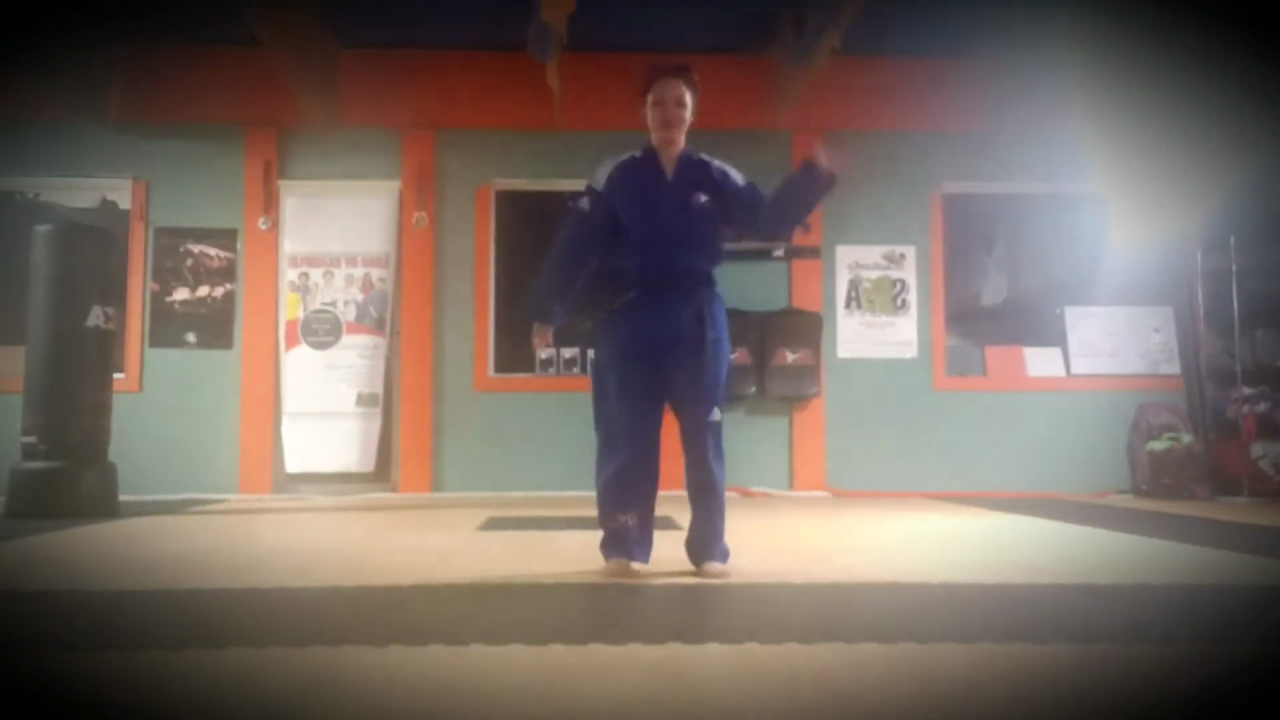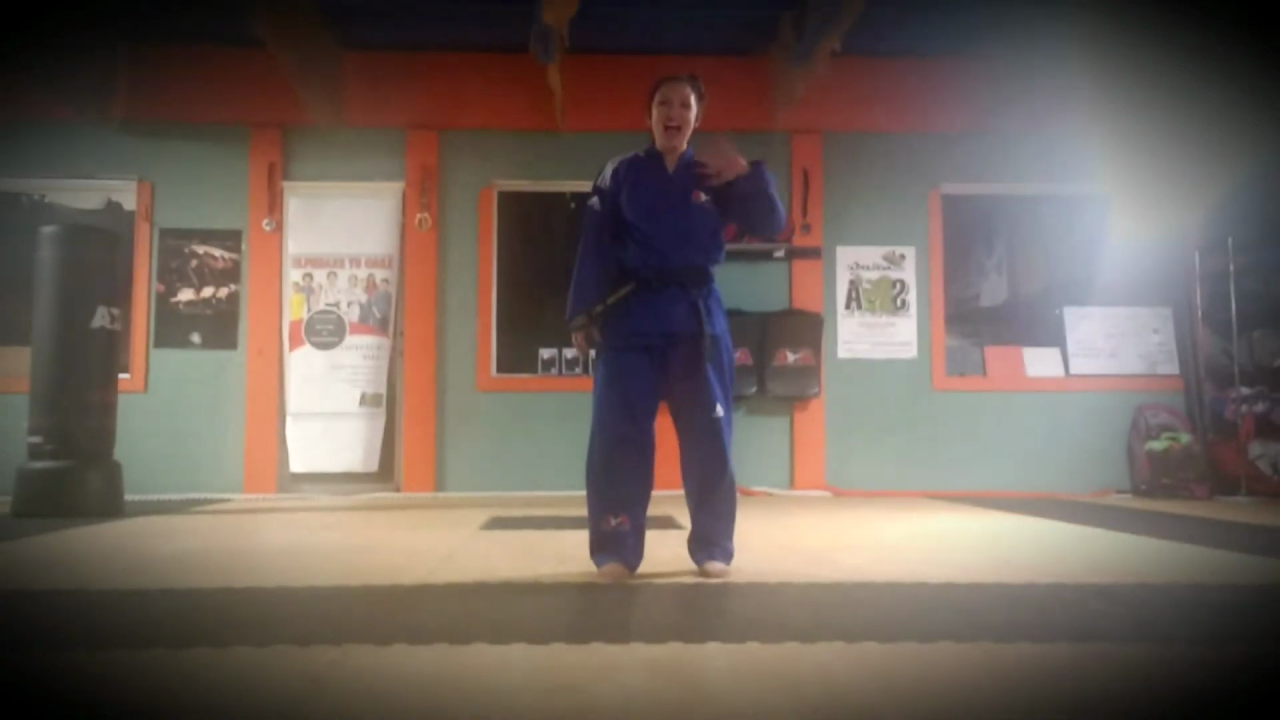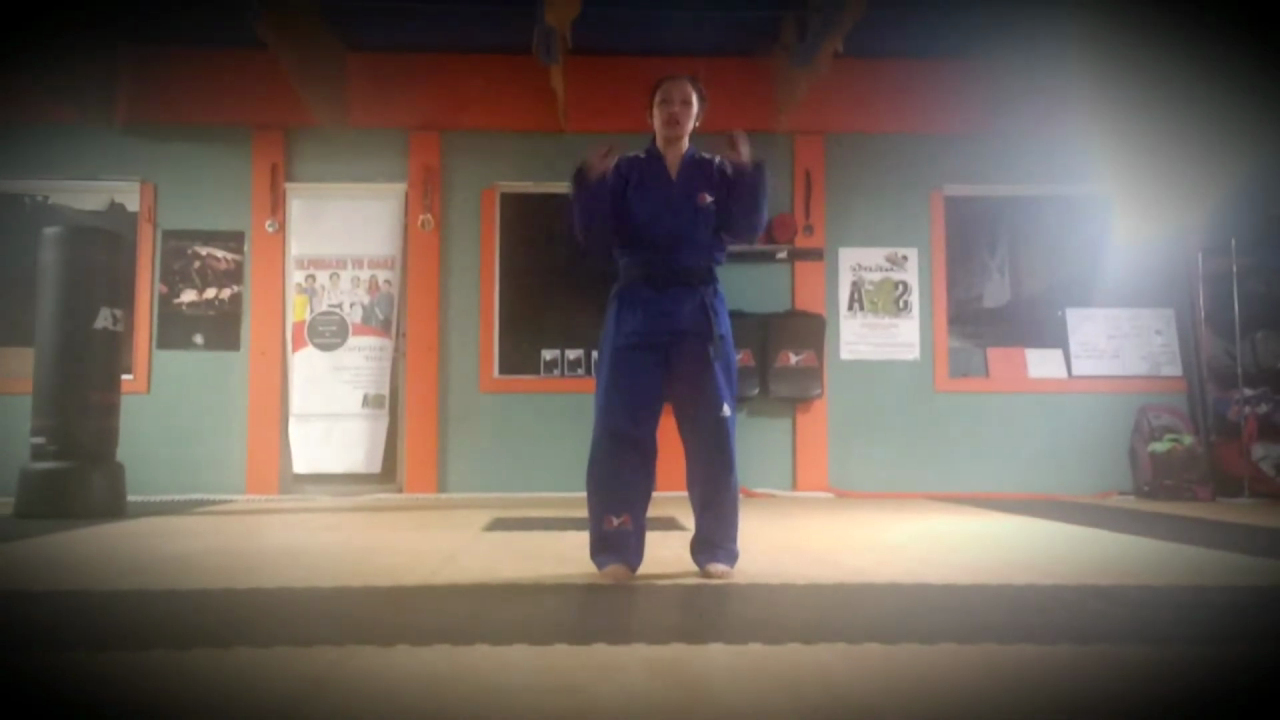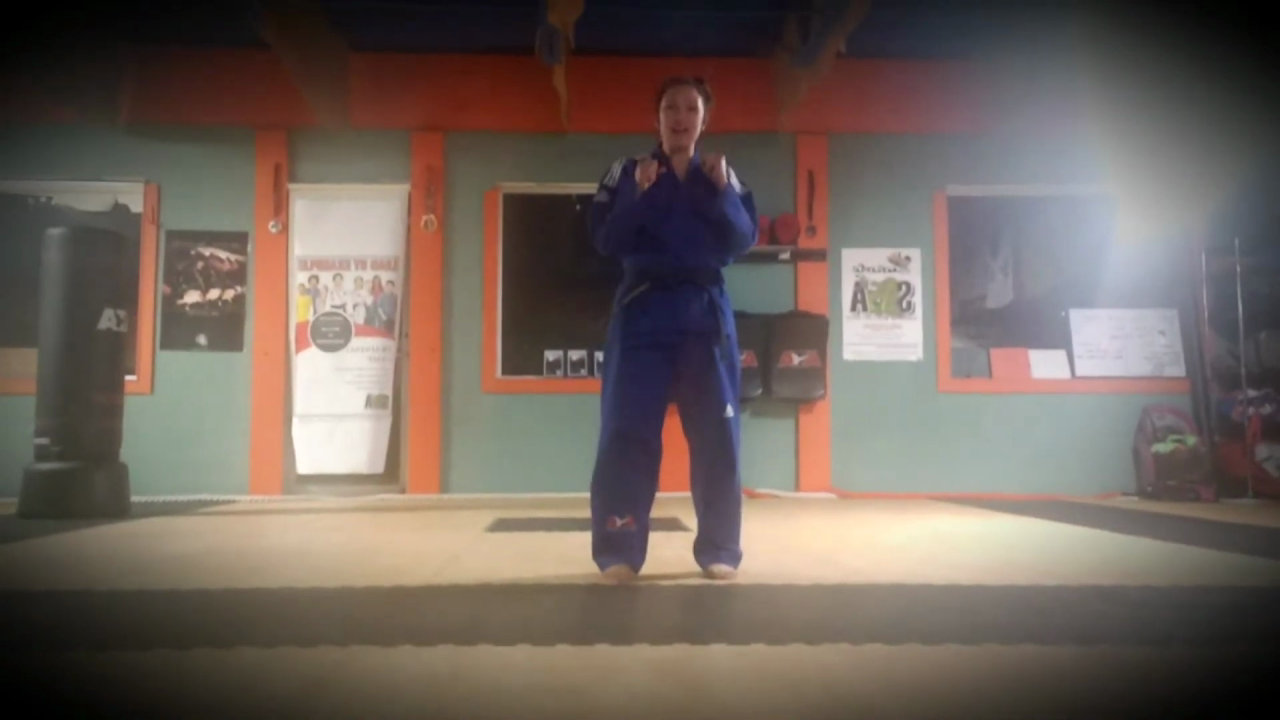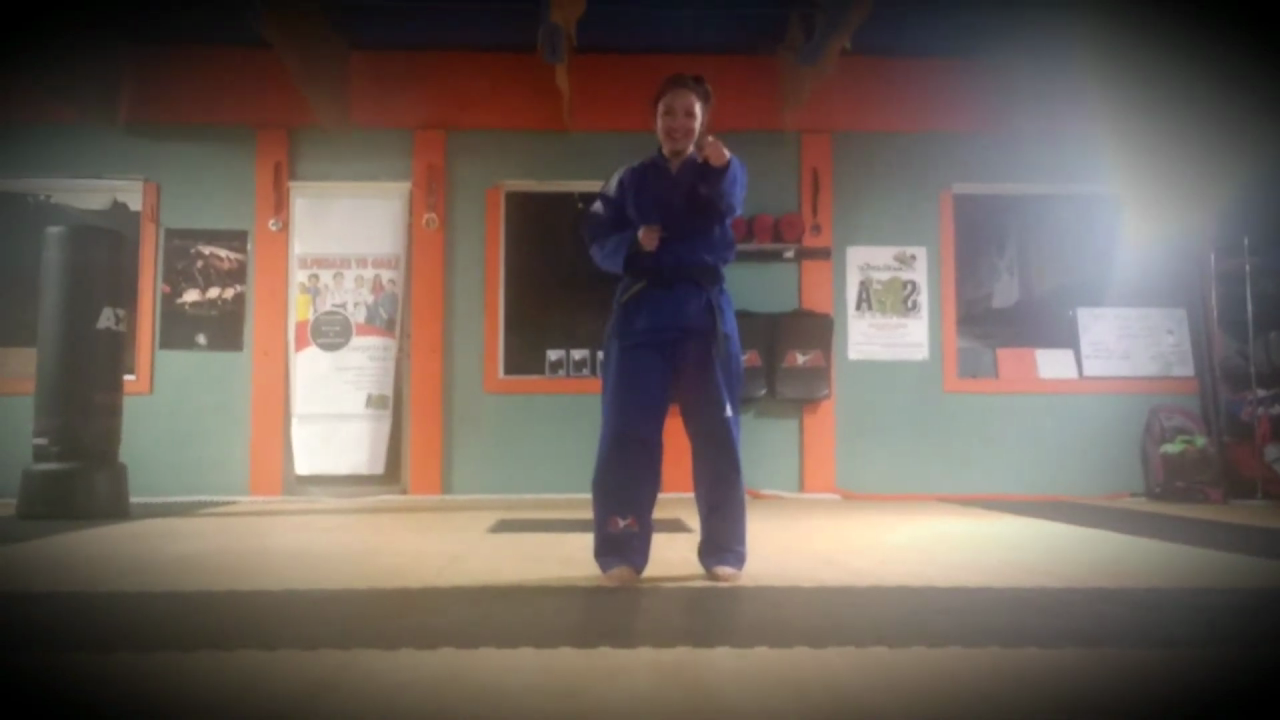
dt=1s
person 1, frame 1
left shoulder: (717, 178)
right shoulder: (616, 177)
left elbow: (769, 220)
right elbow: (576, 246)
left wrist: (812, 178)
right wrist: (547, 311)
left hip: (698, 318)
right hip: (631, 320)
left knee: (703, 436)
right knee: (627, 438)
left ankle: (709, 549)
right ankle: (623, 547)
person 1, frame 2
left shoulder: (716, 177)
right shoulder: (619, 174)
left elbow: (768, 224)
right elbow: (595, 248)
left wrist: (746, 174)
right wrist: (583, 313)
left hip: (697, 314)
right hip: (632, 314)
left knee: (709, 434)
right knee: (619, 434)
left ankle: (712, 547)
right ankle: (616, 550)
person 1, frame 3
left shoulder: (718, 173)
right shoulder: (625, 172)
left elbow: (745, 230)
right elbow: (599, 235)
left wrist: (746, 172)
right wrist: (591, 182)
left hip: (701, 310)
right hip: (637, 310)
left knee: (712, 432)
right knee: (621, 432)
left ankle: (715, 549)
right ankle: (616, 551)
person 1, frame 4
left shoulder: (721, 175)
right shoulder: (625, 173)
left elbow: (742, 239)
right elbow: (605, 240)
left wrist: (721, 190)
right wrist: (637, 193)
left hip: (705, 309)
right hip: (643, 309)
left knee: (716, 432)
right knee: (628, 432)
left ankle: (718, 549)
right ankle: (619, 551)
person 1, frame 5
left shoulder: (718, 172)
right shoulder: (629, 180)
left elbow: (728, 201)
right elbow: (599, 242)
left wrist: (721, 167)
right wrist: (632, 242)
left hip: (705, 311)
right hip: (642, 311)
left knee: (717, 433)
right knee: (628, 433)
left ankle: (722, 550)
right ankle: (621, 553)
